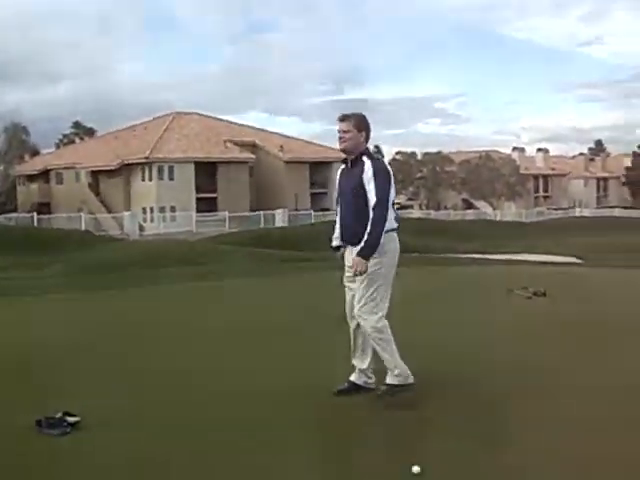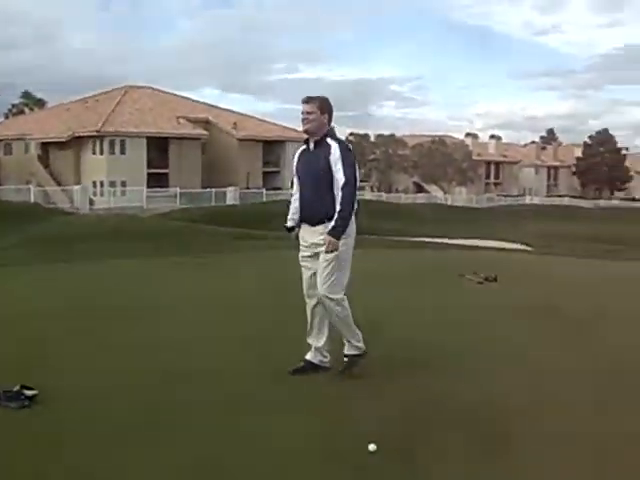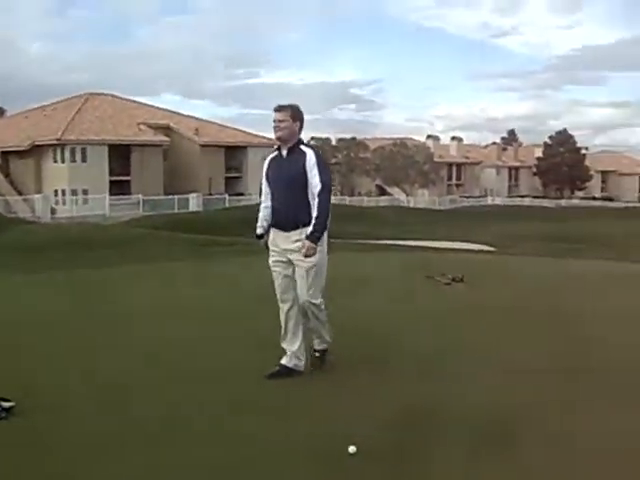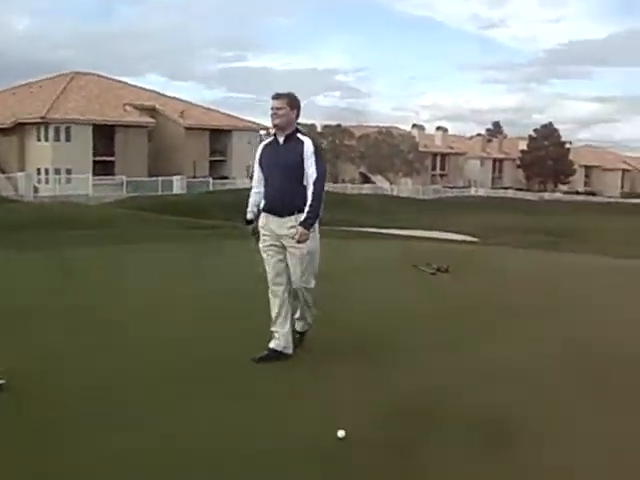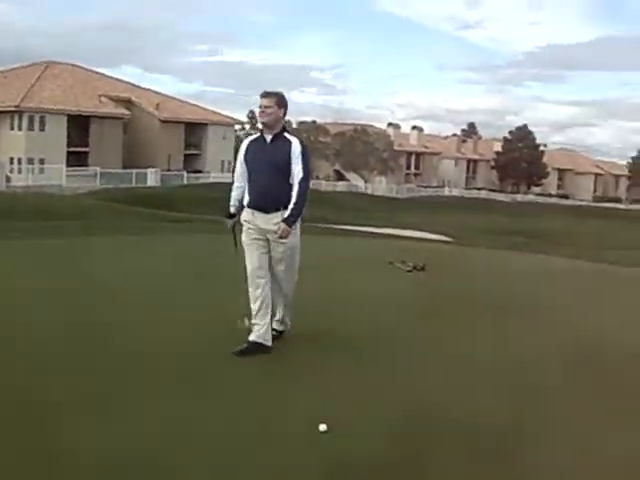
dt=0.1s
person 1, frame 1
left shoulder: (375, 167)
right shoulder: (343, 171)
left elbow: (380, 212)
left wrist: (364, 253)
right wrist: (338, 244)
left hip: (377, 249)
right hip: (354, 251)
left knee: (369, 313)
right knee: (355, 316)
left ankle: (399, 375)
right ankle: (363, 376)
person 1, frame 2
left shoulder: (338, 150)
right shoulder: (301, 154)
left elbow: (347, 192)
left wrist: (336, 232)
right wrist: (292, 224)
left hip: (335, 232)
right hip: (308, 232)
left knee: (329, 293)
right knee: (313, 296)
left ankle: (355, 347)
right ankle: (318, 355)
person 1, frame 3
left shoulder: (311, 157)
right shoulder: (270, 161)
left elbow: (322, 199)
left wrist: (314, 237)
right wrist: (261, 231)
left hip: (307, 238)
right hip: (278, 238)
left knee: (307, 297)
right knee: (286, 300)
left ankle: (321, 343)
right ankle: (293, 360)
person 1, frame 4
left shoulder: (307, 146)
right shoulder: (264, 148)
left elbow: (316, 186)
left wrist: (308, 223)
right wrist: (250, 216)
left hip: (299, 223)
right hip: (269, 224)
left knee: (301, 283)
right knee: (276, 283)
left ankle: (302, 323)
right ankle: (281, 343)
person 1, frame 5
left shoulder: (294, 145)
right shoulder: (249, 144)
left elbow: (301, 185)
right elbow: (240, 180)
left wrist: (290, 219)
right wrist: (232, 211)
left hip: (282, 219)
right hip: (253, 218)
left knee: (283, 277)
right knee: (256, 276)
left ankle: (280, 323)
right ankle: (260, 336)
